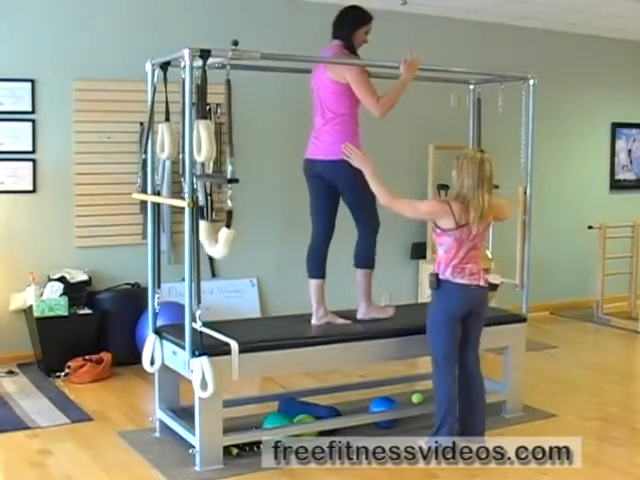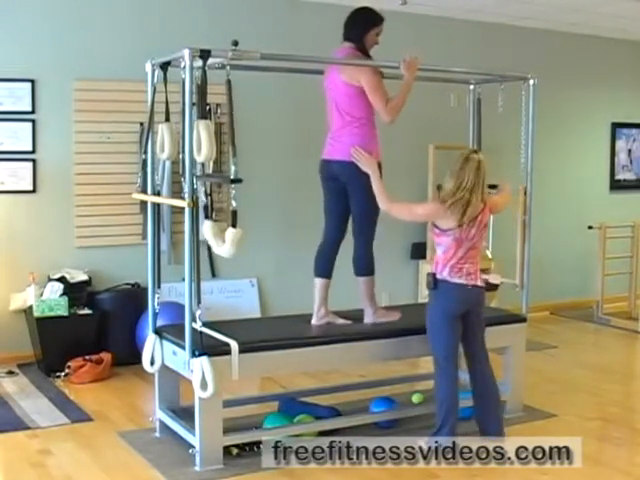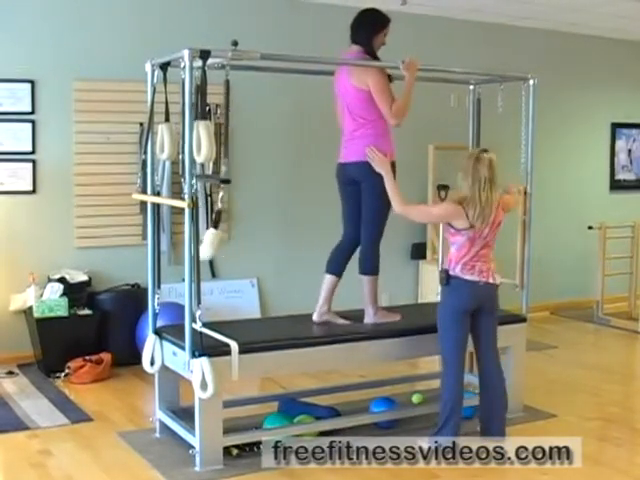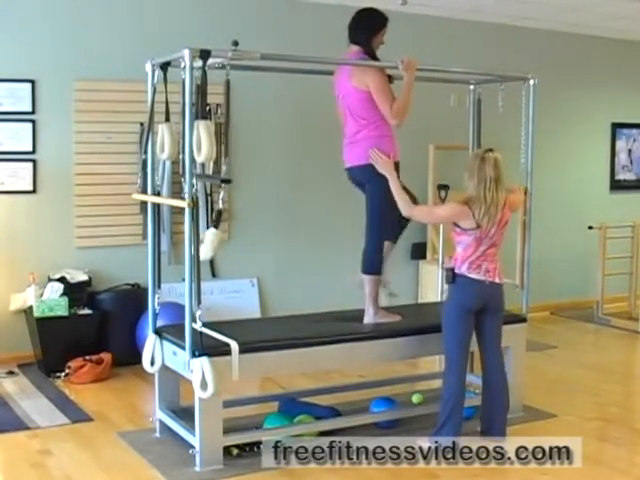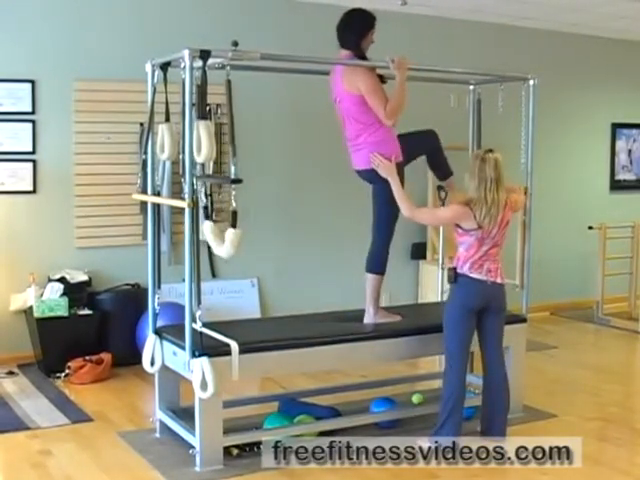
dt=0.4s
person 1, frame 1
left shoulder: (321, 64)
right shoulder: (347, 63)
right elbow: (378, 108)
right wrist: (406, 77)
left hip: (315, 159)
right hip: (340, 158)
left knee: (321, 234)
right knee: (368, 227)
left ankle: (319, 311)
right ankle: (365, 304)
person 1, frame 2
left shoulder: (333, 66)
right shoulder: (361, 66)
right elbow: (388, 113)
right wrist: (408, 78)
left hip: (331, 160)
right hip: (357, 161)
left knee: (332, 235)
right knee: (363, 237)
left ankle: (320, 310)
right ankle: (371, 310)
person 1, frame 3
left shoulder: (342, 70)
right shoulder: (370, 69)
right elbow: (394, 117)
right wrist: (410, 79)
left hip: (347, 162)
right hip: (373, 161)
left knee: (351, 235)
right knee: (370, 237)
left ankle: (323, 307)
right ankle: (372, 310)
person 1, frame 4
left shoulder: (341, 71)
right shoulder: (370, 70)
right elbow: (395, 118)
right wrist: (408, 79)
left hip: (353, 162)
right knee: (376, 234)
left ankle: (377, 269)
right ankle: (372, 310)
person 1, frame 5
left shoulder: (337, 72)
right shoulder: (360, 72)
right elbow: (389, 118)
right wrist: (401, 78)
left hip: (363, 160)
right hip: (382, 160)
left knee: (429, 138)
right knee: (382, 235)
left ankle: (454, 192)
right ankle: (372, 311)
person 2, frame 1
left shoulder: (443, 209)
right shoulder: (488, 210)
left elbow: (389, 201)
right elbow: (504, 211)
left wrist: (366, 168)
right wrist: (490, 197)
left hip: (450, 292)
right hip: (478, 292)
left knee: (445, 367)
right knee: (470, 363)
left ankle: (444, 439)
right ankle: (472, 433)
person 2, frame 2
left shoulder: (441, 209)
right shoulder: (485, 207)
left elbow: (387, 206)
right elbow: (504, 197)
left wrist: (373, 171)
right wrist: (505, 188)
left hip: (447, 292)
right hip: (475, 291)
left knee: (446, 367)
right knee: (479, 362)
left ankle: (444, 441)
right ankle: (493, 432)
person 2, frame 3
left shoulder: (455, 209)
right shoulder: (498, 206)
left elbow: (402, 208)
right elbow: (514, 197)
left wrist: (386, 173)
right wrist: (513, 190)
left hip: (459, 289)
right hip: (487, 289)
left knee: (453, 365)
right knee: (489, 361)
left ankle: (445, 439)
right ankle: (494, 433)
person 2, frame 4
left shoulder: (462, 210)
right shoulder: (505, 206)
left elbow: (409, 210)
right elbow: (519, 195)
left wrist: (390, 175)
right wrist: (514, 190)
left hip: (465, 288)
right hip: (493, 289)
left knee: (455, 365)
right knee: (493, 361)
left ankle: (446, 437)
right ankle: (495, 432)
person 2, frame 5
left shoulder: (464, 211)
right shoulder: (507, 206)
left elbow: (411, 212)
right elbow: (519, 195)
left wrist: (392, 177)
right wrist: (506, 187)
left hip: (466, 288)
right hip: (495, 289)
left knee: (455, 365)
right knee: (494, 361)
left ankle: (446, 437)
right ankle: (495, 432)
